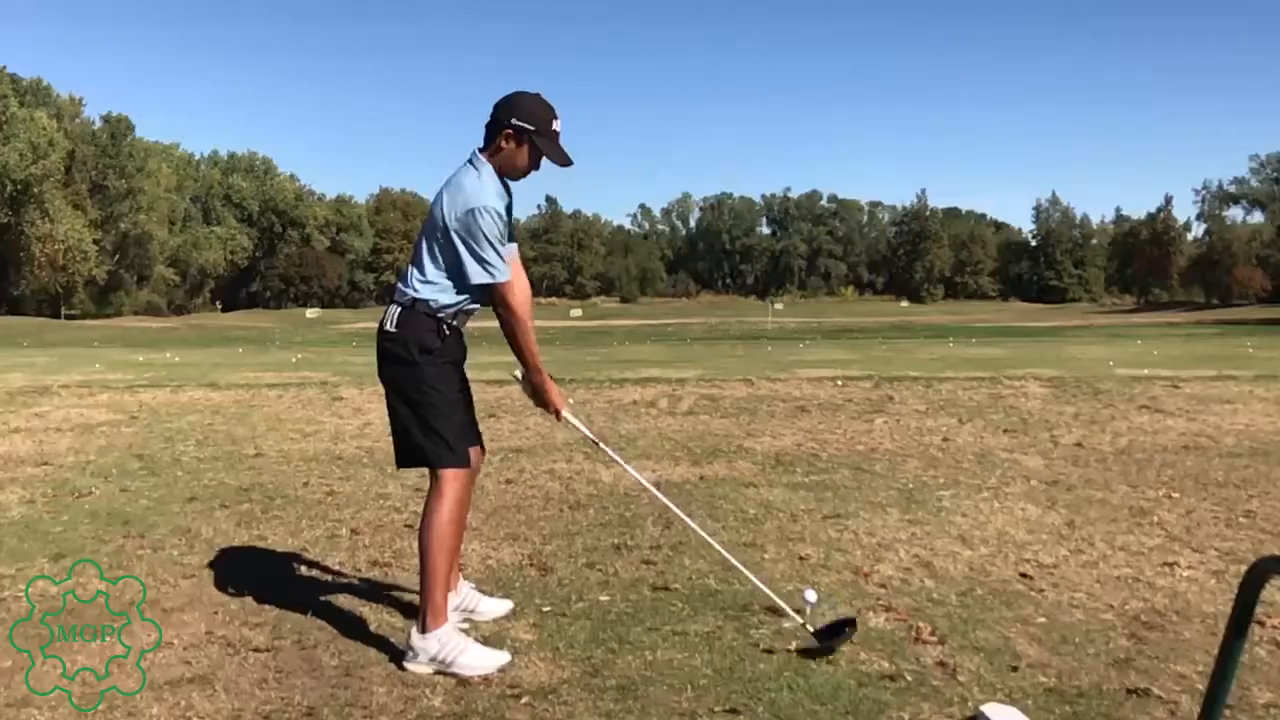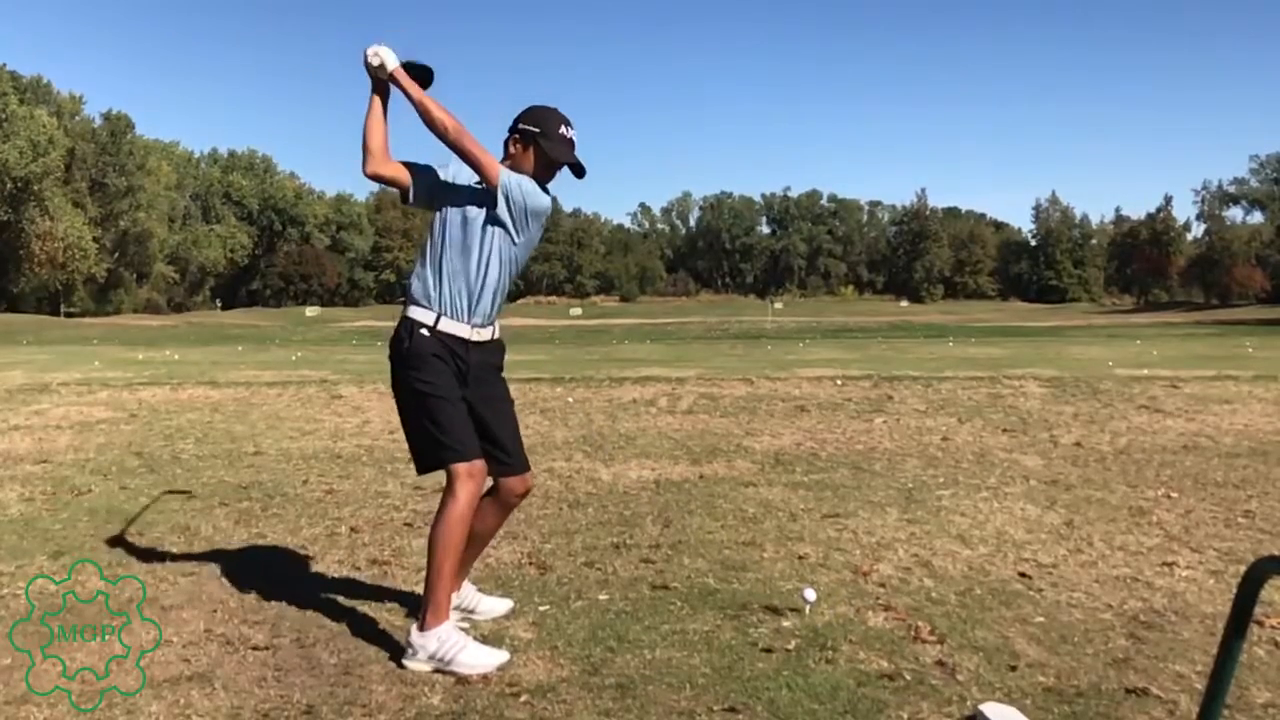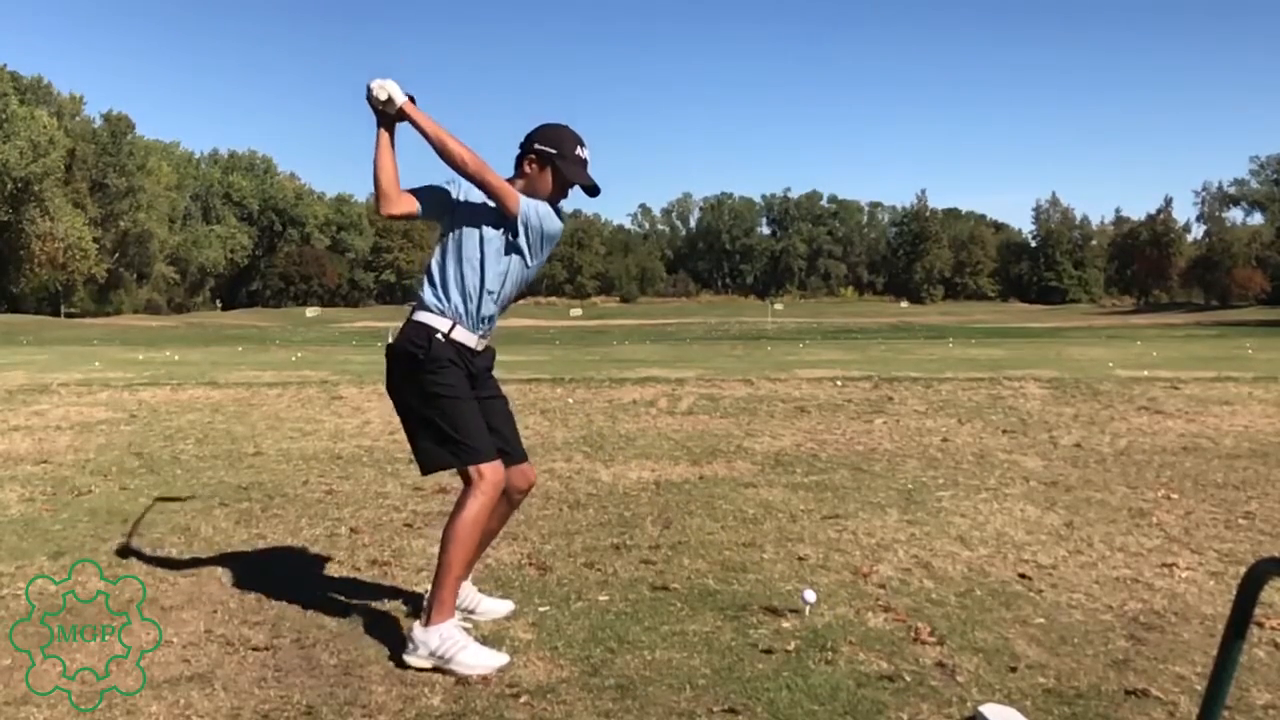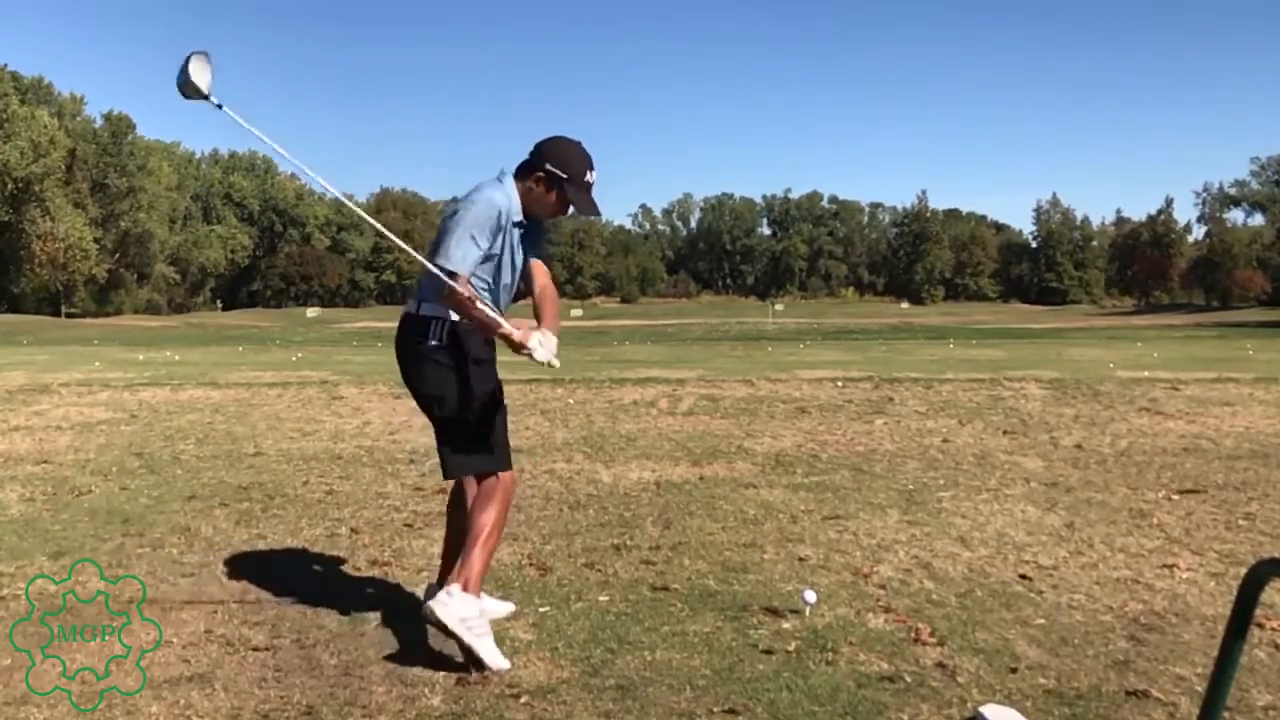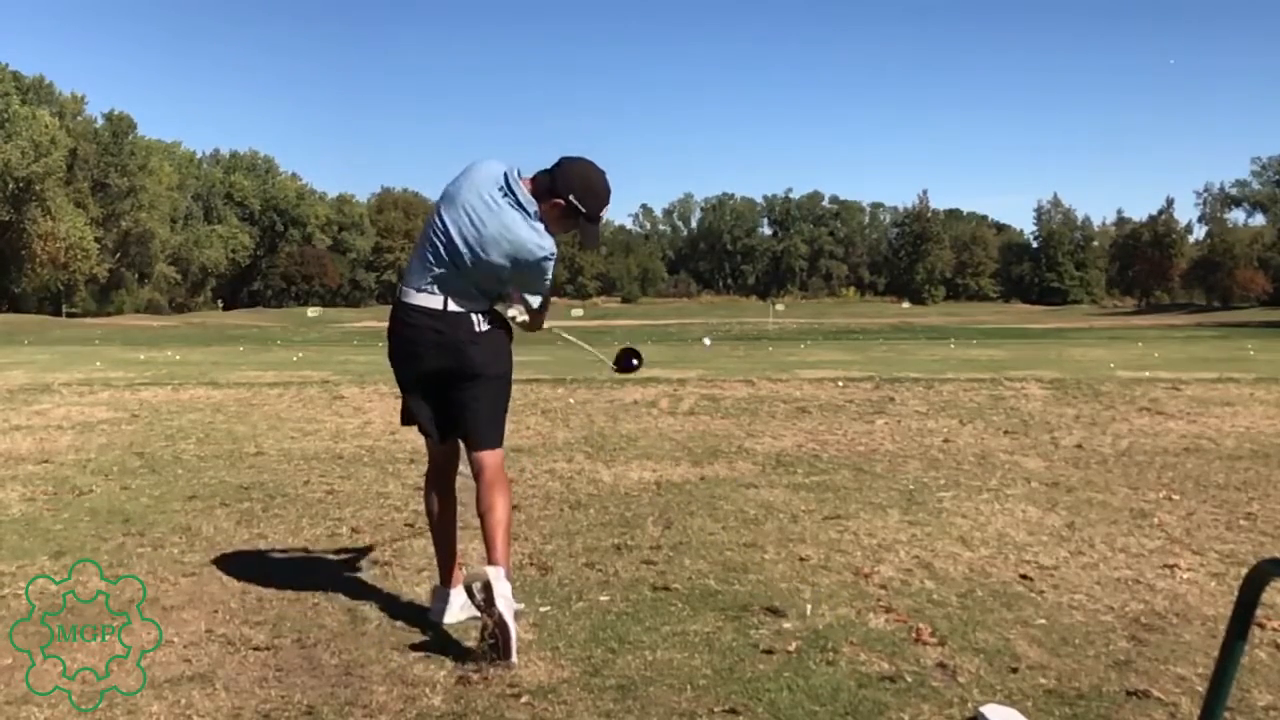
dt=1s
person 1, frame 1
left shoulder: (496, 191)
right shoulder: (477, 199)
left elbow: (516, 276)
right elbow: (504, 299)
left wrist: (534, 363)
right wrist: (538, 375)
left hip: (439, 337)
right hip: (419, 337)
left knee: (469, 459)
right knee: (451, 474)
left ankle: (449, 590)
right ankle: (431, 635)
person 1, frame 2
left shoulder: (535, 204)
right shoulder: (451, 181)
left elbow: (457, 138)
right elbow: (377, 166)
left wrist: (400, 76)
right wrist: (379, 89)
left hip: (480, 351)
right hip: (426, 345)
left knee: (513, 482)
right knee: (467, 475)
left ankle: (453, 587)
right ankle: (431, 633)
person 1, frame 3
left shoulder: (548, 226)
right shoulder: (464, 194)
left elbow: (475, 169)
right elbow: (390, 204)
left wrist: (409, 109)
right wrist: (386, 126)
left hip: (471, 356)
right hip: (428, 350)
left knee: (518, 479)
right knee: (486, 476)
left ankle: (453, 587)
right ankle: (434, 629)
person 1, frame 4
left shoulder: (526, 215)
right shoulder: (492, 205)
left elbow: (540, 280)
right elbow: (453, 291)
left wrist: (545, 332)
right wrist: (512, 333)
left hip: (439, 341)
right hip: (444, 340)
left knee: (474, 462)
right knee: (495, 476)
left ankle: (450, 585)
right ankle: (463, 596)
person 1, frame 5
left shoulder: (483, 171)
right shoulder: (538, 249)
right elbow: (535, 309)
right wrist: (532, 318)
left hip: (411, 325)
right hip: (471, 336)
left knee: (441, 459)
right knee: (488, 462)
left ankle: (450, 590)
right ankle: (497, 577)
